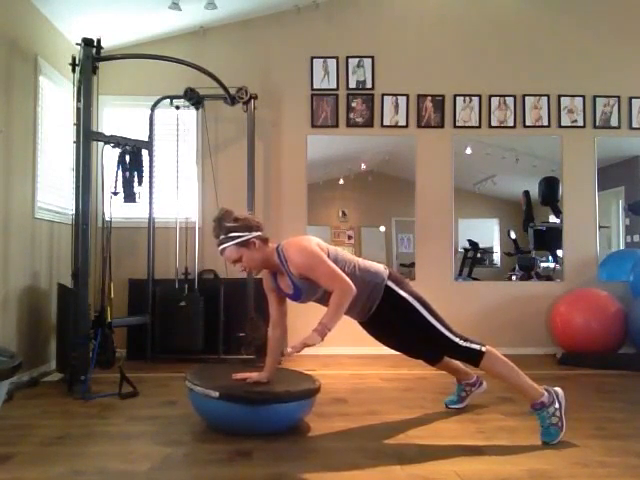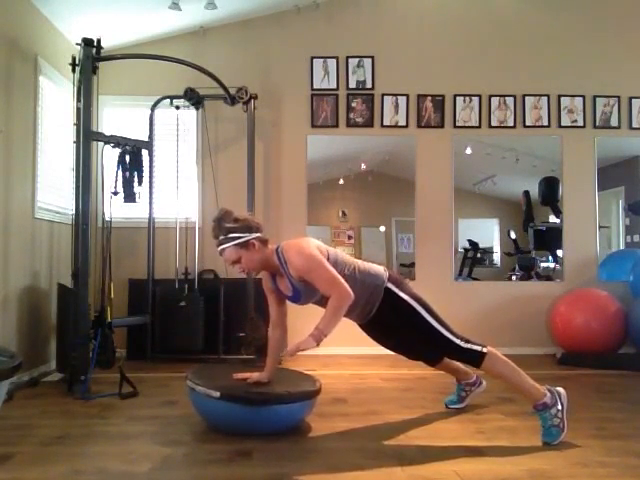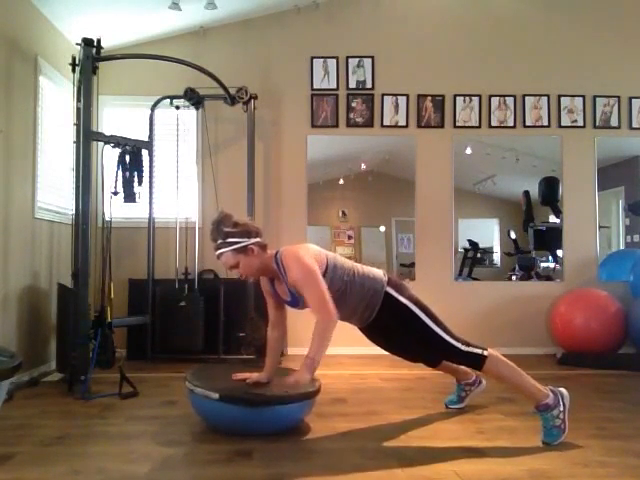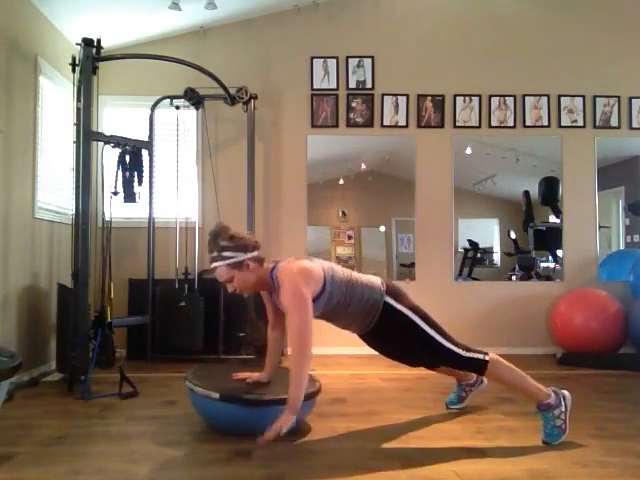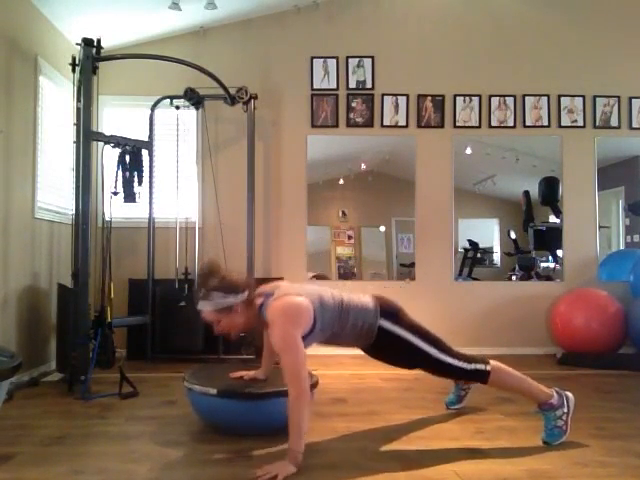
dt=0.2s
person 1, frame 1
left shoulder: (297, 252)
right shoulder: (270, 276)
left elbow: (346, 288)
right elbow: (277, 325)
left wrist: (320, 332)
right wrist: (266, 373)
left hip: (386, 293)
right hip: (367, 313)
left knee: (456, 345)
right knee: (426, 351)
left ankle: (544, 399)
right ankle: (468, 382)
person 1, frame 2
left shoulder: (297, 254)
right shoulder: (270, 277)
left elbow: (343, 294)
right elbow: (277, 326)
left wrist: (315, 338)
right wrist: (266, 373)
left hip: (386, 295)
right hip: (368, 314)
left knee: (457, 346)
right knee: (424, 353)
left ankle: (546, 399)
right ankle: (468, 382)
person 1, frame 3
left shoulder: (295, 262)
right shoulder: (268, 278)
left elbow: (328, 315)
right elbow: (276, 327)
left wrist: (308, 368)
right wrist: (266, 374)
left hip: (386, 299)
right hip: (367, 317)
left knee: (458, 350)
right knee: (424, 355)
left ankle: (548, 399)
right ankle: (468, 382)
person 1, frame 4
left shoulder: (290, 281)
right shoulder: (266, 283)
left elbow: (302, 349)
right elbow: (277, 328)
left wrist: (290, 413)
right wrist: (265, 373)
left hip: (385, 307)
right hip: (367, 323)
left knee: (459, 355)
right knee: (424, 359)
left ankle: (550, 400)
right ankle: (467, 383)
person 1, frame 5
left shoulder: (281, 316)
right shoulder: (260, 297)
left elbow: (300, 391)
right wrist: (262, 371)
left hip: (381, 325)
right hip: (365, 323)
left knee: (459, 366)
left ankle: (552, 400)
right ankle: (463, 384)
